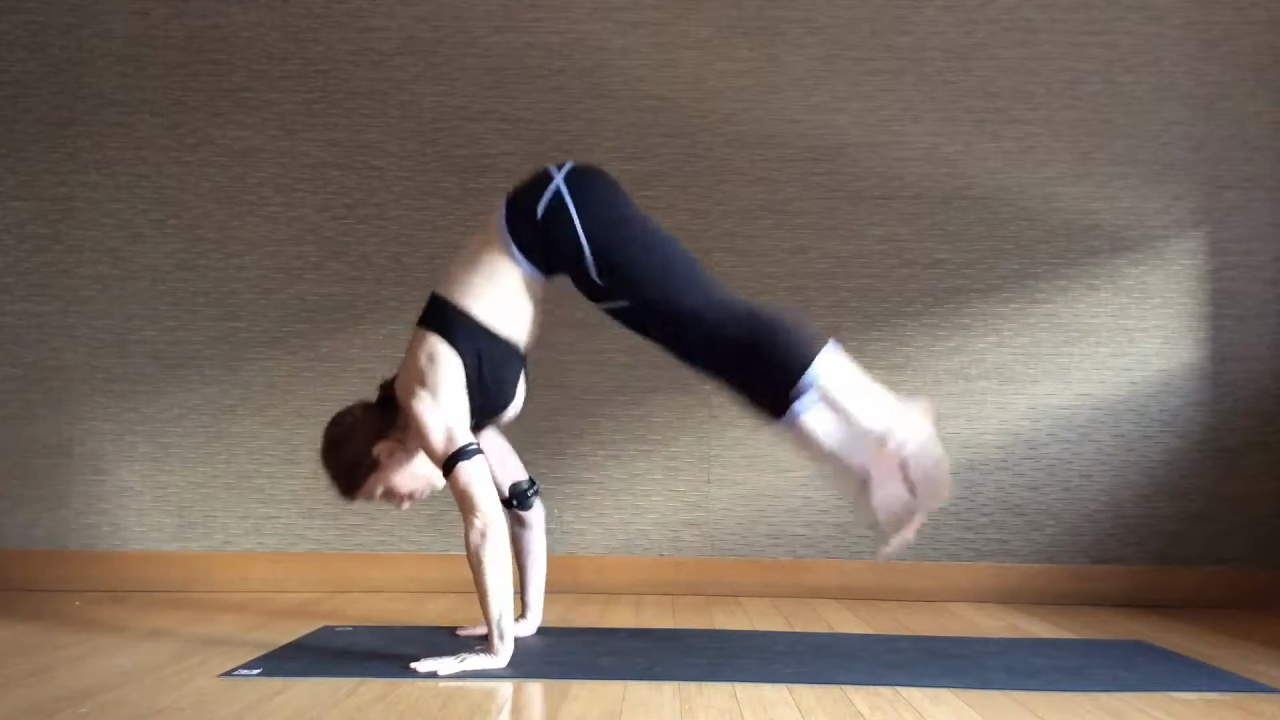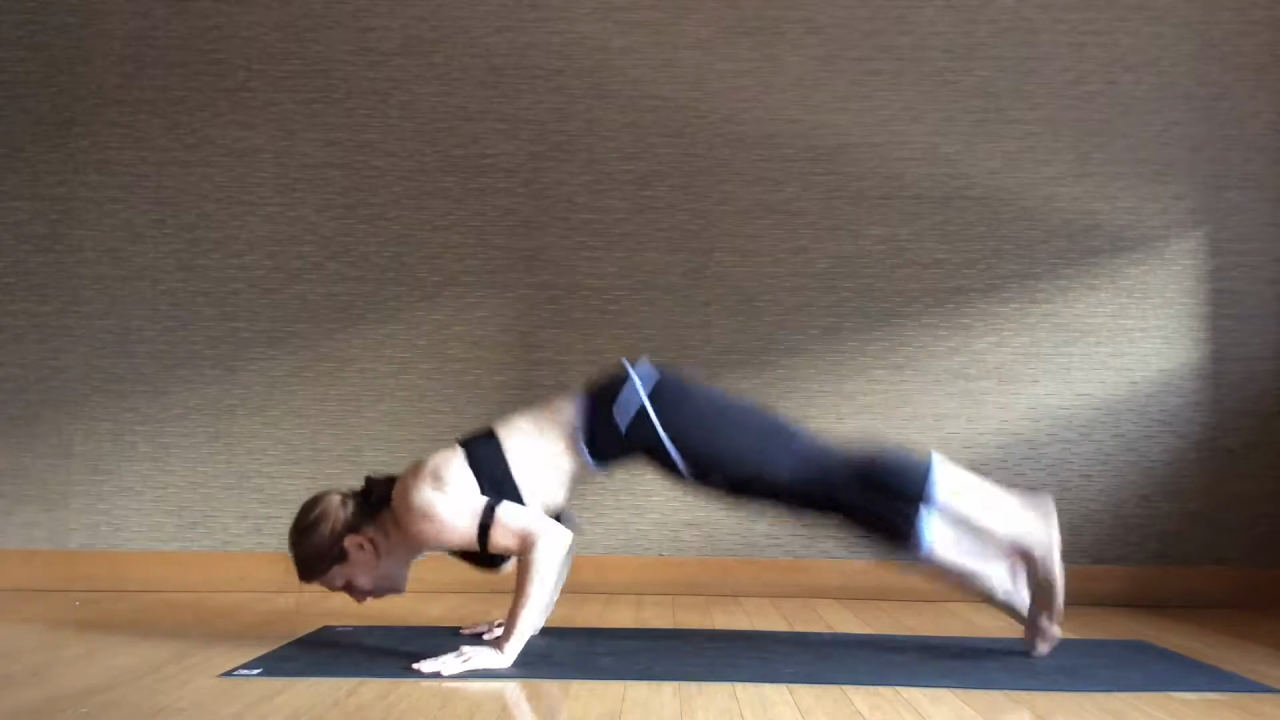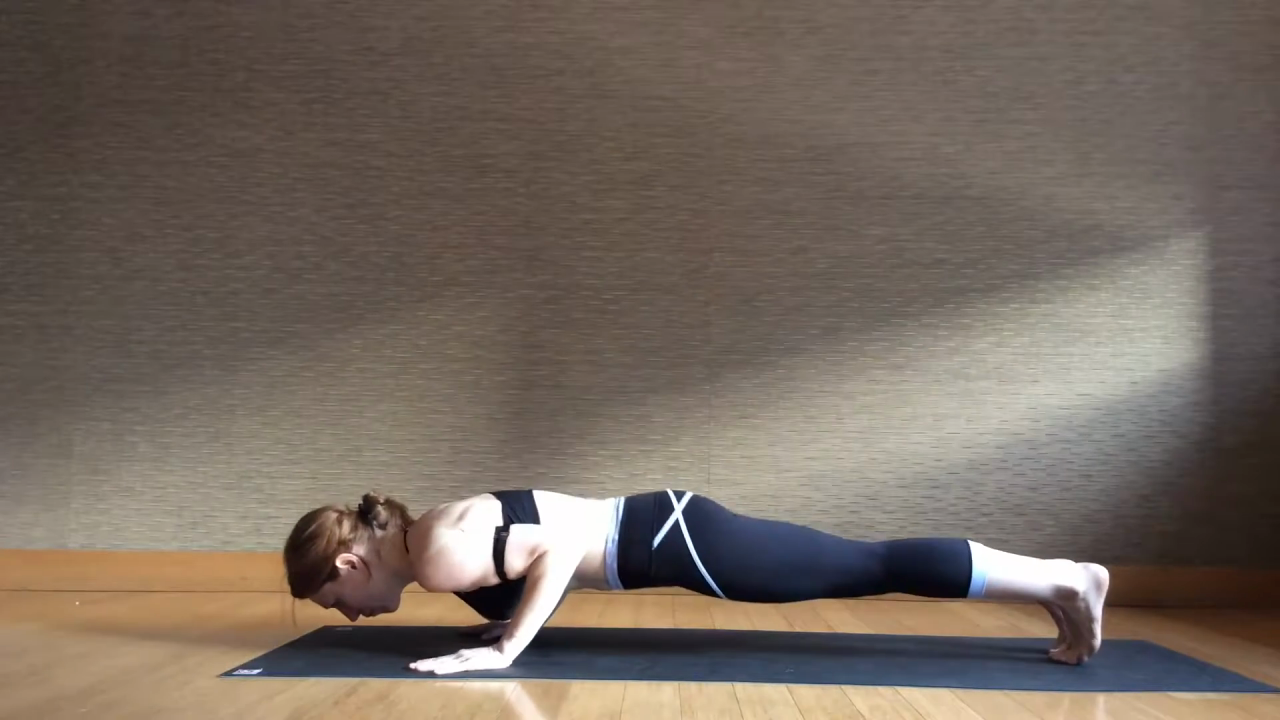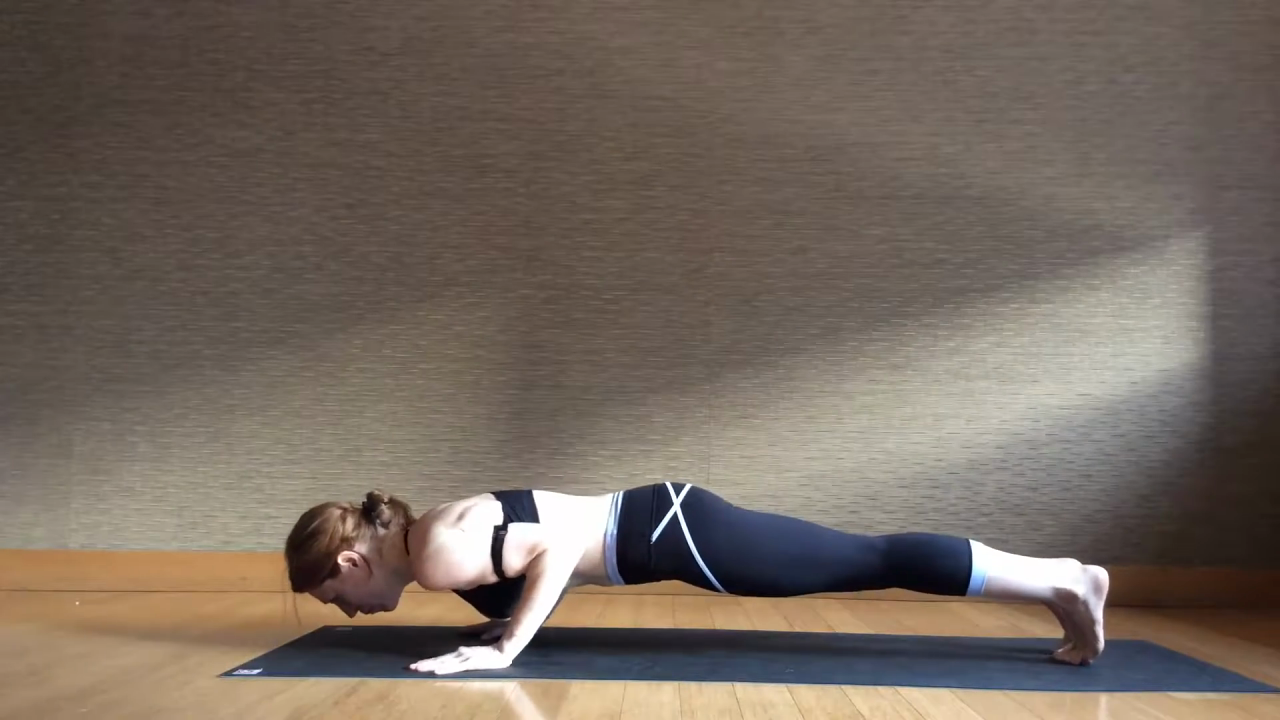
dt=0.4s
person 1, frame 1
left shoulder: (424, 407)
right shoulder: (454, 410)
left elbow: (484, 521)
right elbow: (524, 499)
left wrist: (498, 643)
right wrist: (527, 614)
left hip: (559, 208)
right hip: (552, 219)
left knee: (716, 327)
right knee: (713, 347)
left ankle: (893, 427)
right ankle: (865, 467)
person 1, frame 2
left shoulder: (421, 515)
right shoulder: (430, 494)
left elbow: (545, 541)
right elbow: (554, 536)
left wrist: (504, 643)
right wrist: (518, 622)
left hip: (629, 412)
right hip: (626, 412)
left knee: (833, 480)
right knee: (829, 482)
left ankle: (1019, 539)
right ankle: (1015, 535)
person 1, frame 3
left shoulder: (434, 559)
right shoulder: (437, 529)
left elbow: (554, 552)
left wrist: (504, 648)
right wrist: (512, 617)
left hip: (672, 541)
right hip: (663, 528)
left knee: (868, 567)
right knee: (862, 566)
left ankle: (1064, 579)
right ankle: (1061, 576)
person 1, frame 4
left shoulder: (432, 555)
right shoulder: (435, 527)
left elbow: (551, 553)
left wrist: (504, 647)
right wrist: (517, 616)
left hip: (675, 534)
right hip: (665, 521)
left knee: (870, 562)
right knee: (865, 563)
left ankle: (1062, 583)
right ankle: (1062, 578)
